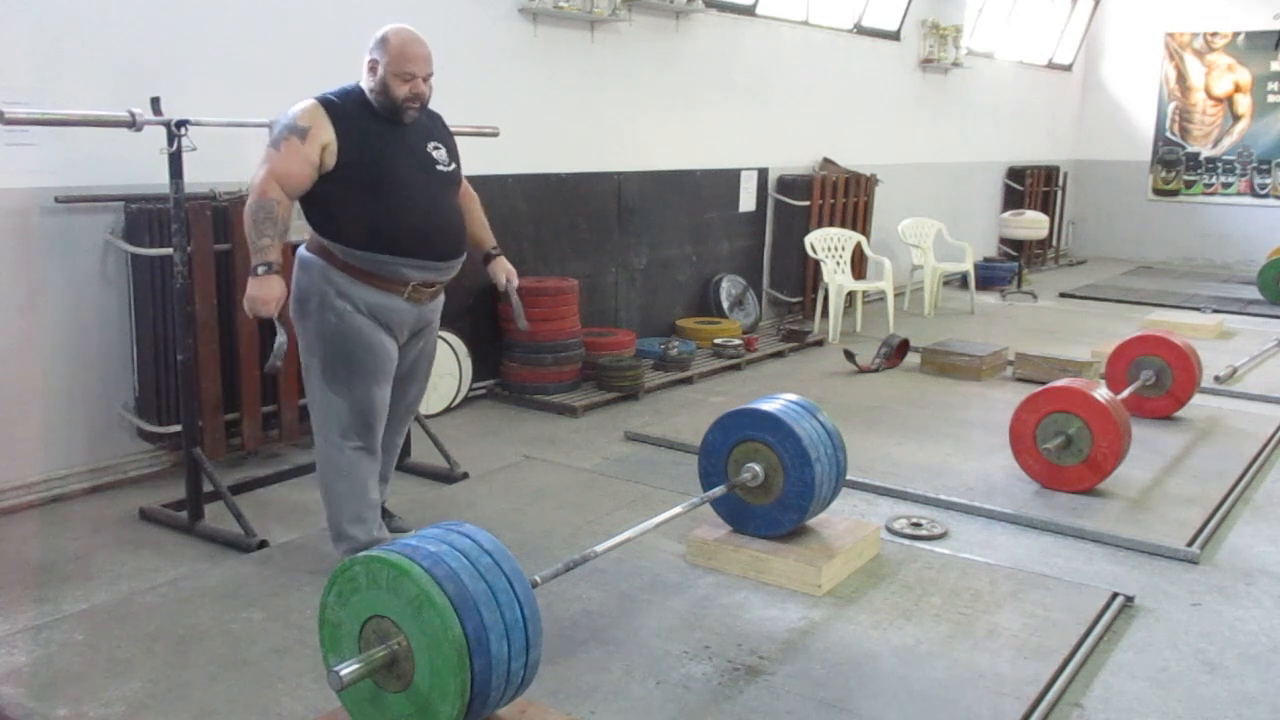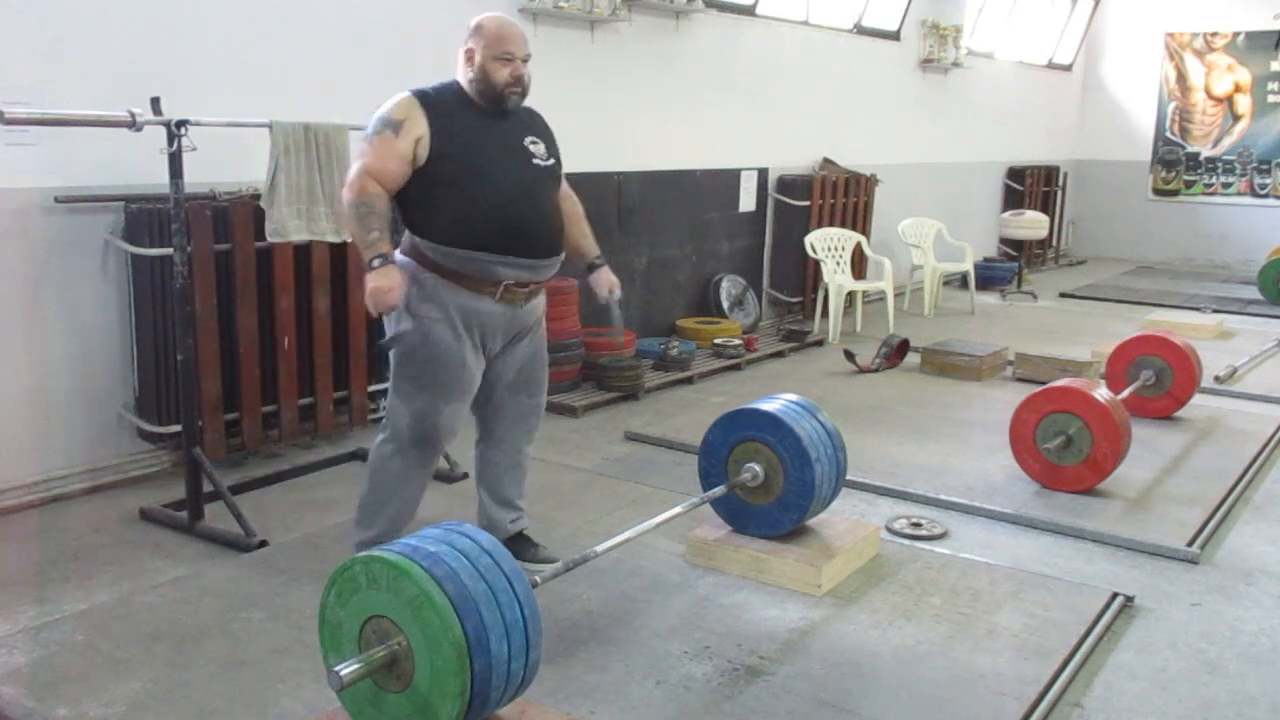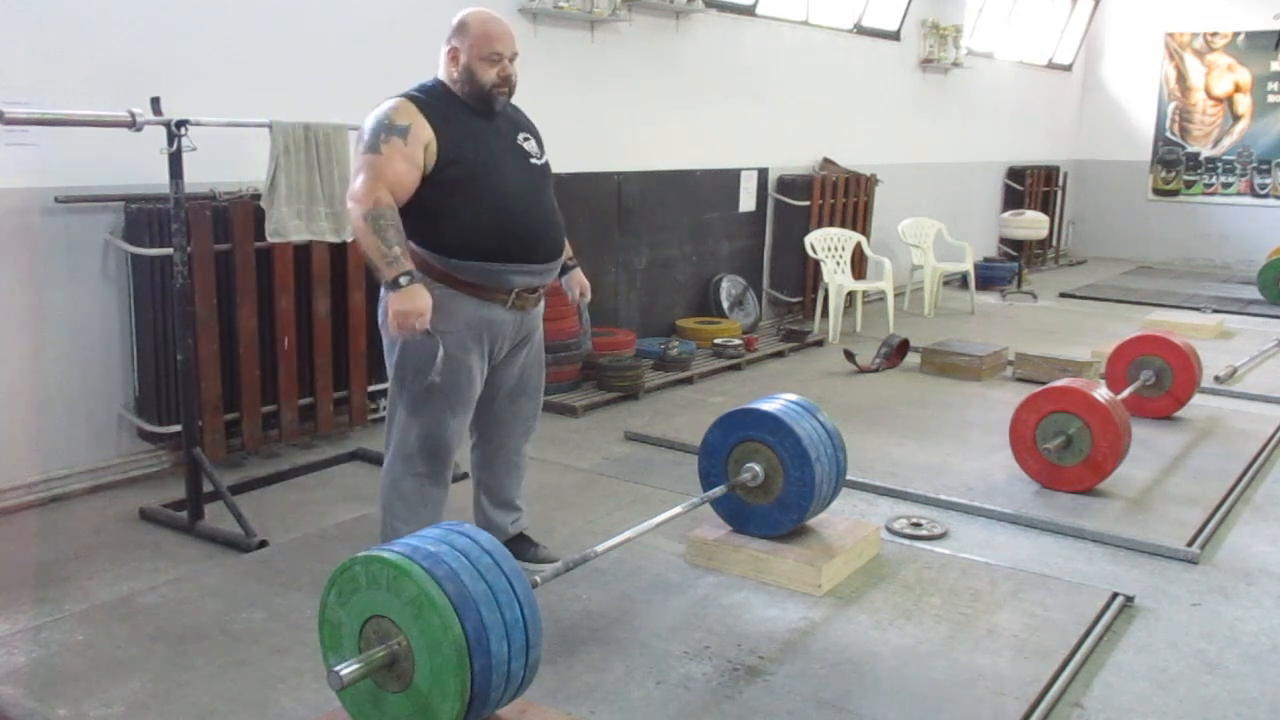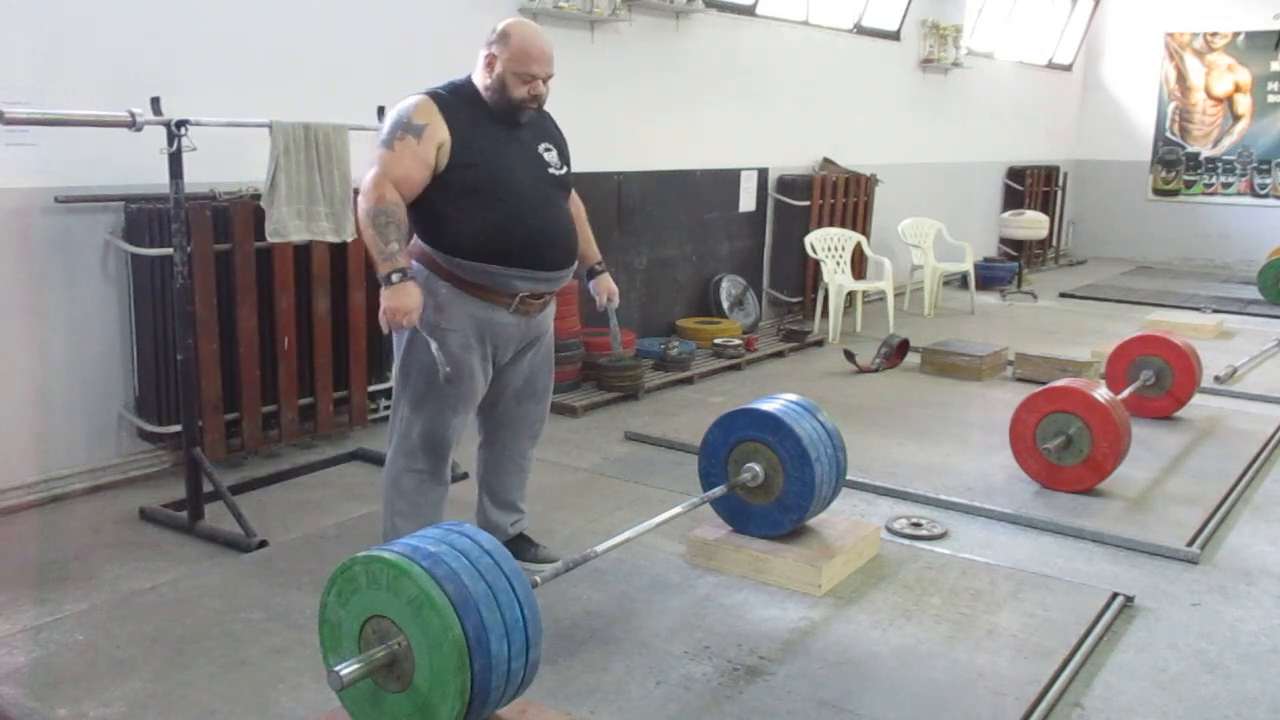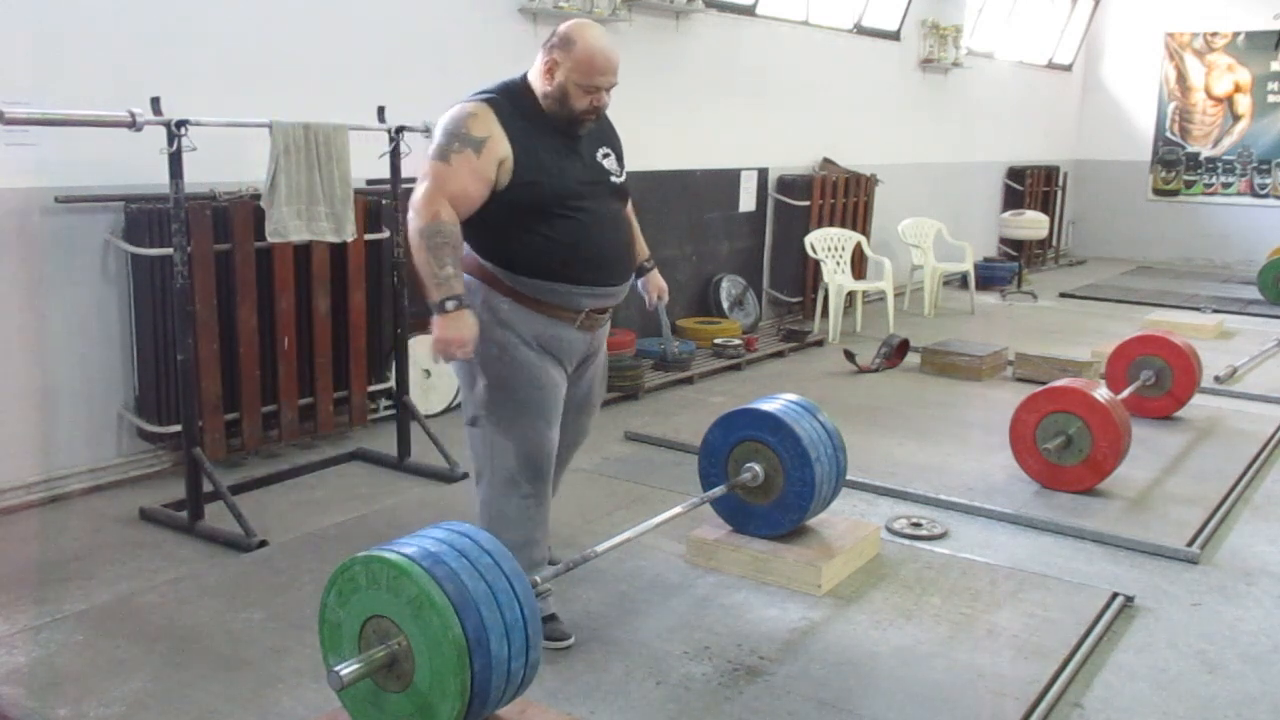
dt=1s
person 1, frame 1
left shoulder: (433, 127)
right shoulder: (321, 120)
left elbow: (460, 196)
right elbow: (270, 192)
left wrist: (491, 254)
right wrist: (265, 268)
left hip: (422, 301)
right hip: (348, 297)
left knee: (393, 416)
right knee: (354, 426)
left ankle: (370, 504)
right ankle: (363, 547)
person 1, frame 2
left shoulder: (533, 124)
right shoulder: (417, 114)
left elbow: (560, 200)
right elbow: (364, 187)
left wrist: (594, 263)
right wrist: (380, 262)
left hip: (522, 306)
right hip: (445, 302)
left knee: (514, 426)
right knee: (420, 428)
left ankle: (504, 530)
right ankle: (372, 547)
person 1, frame 3
left shoulder: (515, 119)
right shoulder: (409, 119)
right elbow: (370, 201)
left wrist: (566, 263)
right wrist: (402, 282)
left hip: (522, 309)
right hip: (448, 309)
left knee: (509, 433)
right knee: (427, 444)
left ankle: (504, 533)
person 1, frame 4
left shoulder: (543, 125)
right shoulder: (430, 117)
left elbow: (566, 202)
right elbow: (380, 193)
left wrist: (595, 267)
right wrist: (397, 278)
left hip: (532, 312)
right hip: (455, 307)
left knee: (516, 433)
right knee: (427, 440)
left ankle: (504, 532)
person 1, frame 5
left shoulder: (598, 127)
right shoulder: (484, 125)
left elbow: (616, 204)
right elbow: (433, 210)
left wrist: (643, 266)
right wrist: (449, 305)
left hip: (585, 324)
right hip: (511, 322)
left knee: (559, 446)
right knee: (520, 464)
left ankle: (522, 543)
